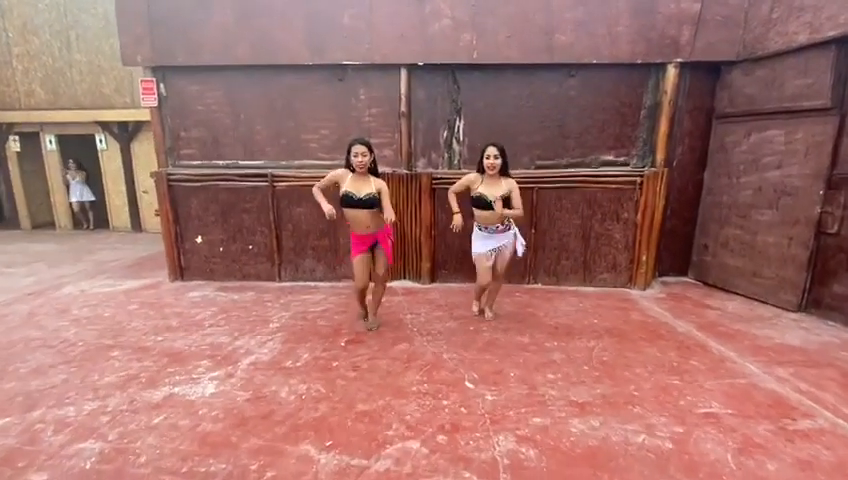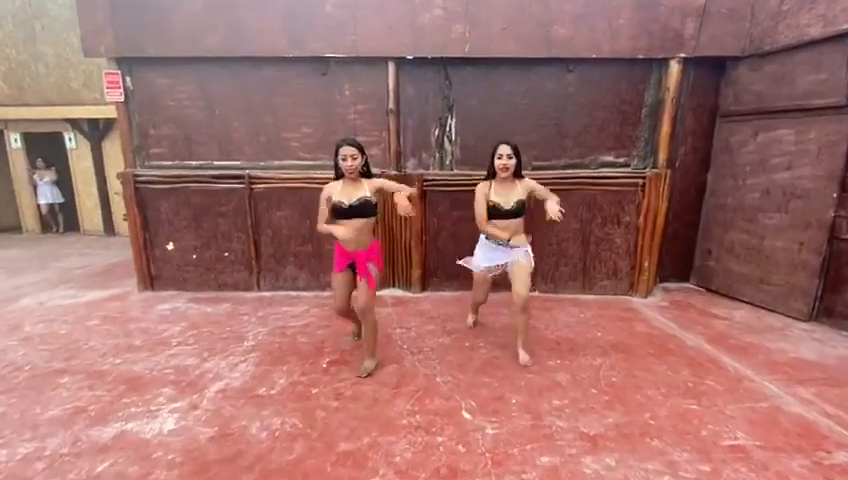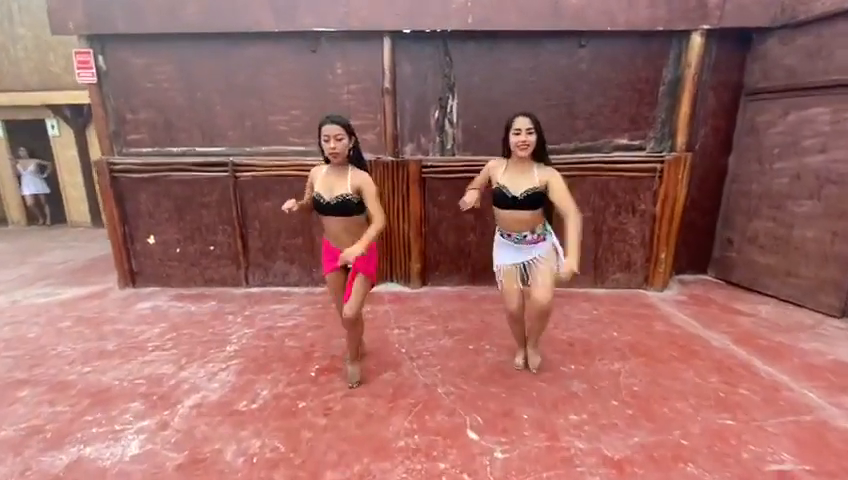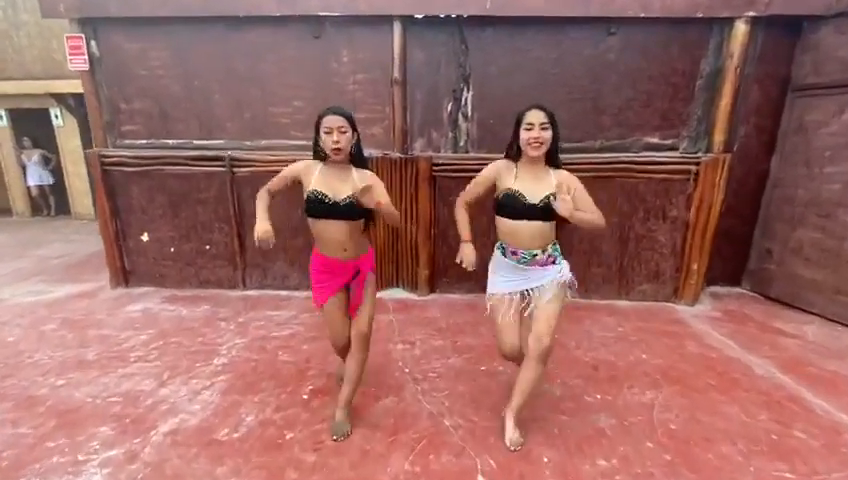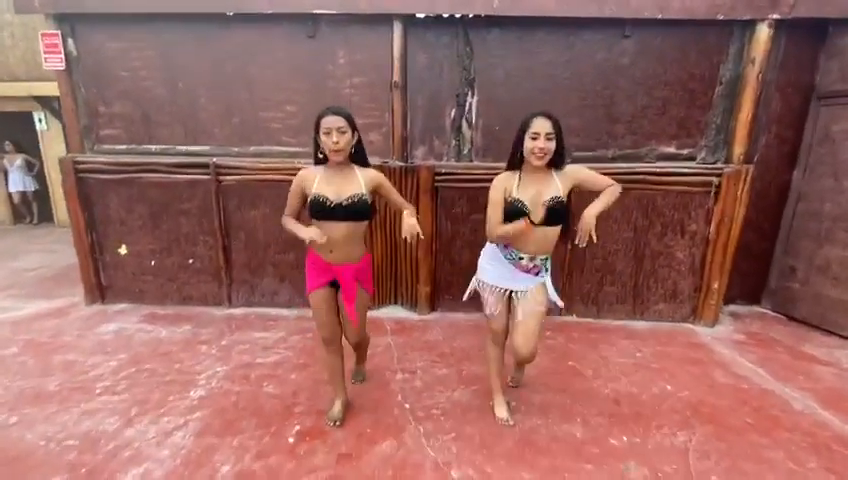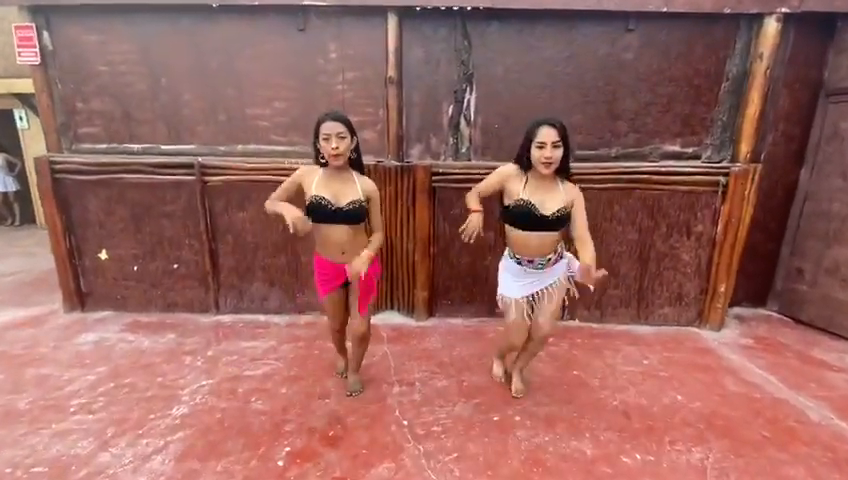
dt=0.5s
person 1, frame 1
left shoulder: (379, 184)
right shoulder: (341, 176)
left elbow: (387, 211)
left wrist: (390, 216)
right wrist: (325, 205)
left hip: (381, 235)
right hip: (359, 238)
left knee: (380, 277)
right knee: (361, 283)
right ankle: (363, 309)
person 1, frame 2
left shoulder: (373, 185)
right shoulder: (330, 189)
left elbow: (409, 190)
right elbow: (320, 226)
left wrist: (403, 196)
right wrist: (336, 229)
left hip: (368, 253)
right hip: (343, 254)
left knee: (364, 306)
right knee: (341, 307)
left ankle: (370, 357)
right ankle: (359, 324)
person 1, frame 3
left shoulder: (361, 179)
right shoulder: (316, 174)
left elbow: (379, 221)
right elbow: (307, 206)
left wrist: (359, 245)
right wrist: (295, 204)
left hip: (361, 252)
right hip: (332, 253)
left knee: (351, 313)
right knee: (342, 311)
left ankle: (354, 360)
right ankle: (355, 348)
person 1, frame 4
left shoulder: (366, 178)
right shoulder: (304, 170)
left elbow: (395, 220)
right elbow: (265, 192)
left wrist: (378, 203)
right wrist: (262, 220)
left hip: (362, 265)
right hip: (325, 266)
left knee: (361, 333)
right knee: (340, 339)
left ankle: (343, 406)
right ankle: (350, 366)
person 1, frame 5
left shoulder: (371, 177)
right shoulder: (307, 177)
left elbow: (405, 208)
right elbow: (287, 218)
left wrist: (410, 220)
right wrist: (303, 231)
left hip: (356, 269)
right hip: (319, 267)
left knee: (355, 335)
right knee: (329, 337)
left ankle: (361, 362)
right ankle: (340, 398)
person 1, frame 6
left shoulder: (366, 186)
right shoulder: (306, 175)
left elbow: (378, 234)
right elbow: (270, 202)
left wrist: (366, 256)
right wrist: (287, 209)
left hip: (362, 266)
right hip: (327, 267)
left knee: (360, 330)
right knee: (337, 327)
left ankle: (354, 369)
right ankle: (342, 356)
person 2, frame 1
left shoulder: (510, 183)
right shoulder: (473, 179)
left elbow: (519, 212)
right elbow: (451, 192)
left wrist: (504, 212)
right wrist: (456, 213)
left hip: (505, 234)
right hip: (482, 235)
left knee: (499, 275)
right knee: (485, 280)
left ankle: (488, 306)
right ankle: (477, 301)
person 2, frame 2
left shoulder: (525, 185)
right shoulder: (484, 188)
left elbow: (551, 197)
right elbow: (482, 224)
left wrist: (551, 202)
right wrist: (511, 237)
left hip: (517, 251)
right hip: (489, 249)
left knee: (522, 299)
right knee: (480, 296)
left ankle: (521, 347)
right ankle: (473, 313)
person 2, frame 3
left shoulder: (546, 174)
right shoulder: (494, 167)
left elbow: (572, 213)
right elbow: (473, 187)
left wrist: (572, 255)
right wrist: (470, 198)
left hip: (541, 245)
right hip: (506, 246)
left knee: (542, 302)
right knee: (513, 309)
left ankle: (533, 346)
right ankle: (521, 347)
person 2, frame 4
left shoulder: (562, 179)
right shoulder: (499, 170)
left elbow: (598, 220)
right elbow: (462, 203)
left wrist: (570, 213)
right wrist: (466, 242)
left hip: (548, 269)
right hip: (506, 269)
left knee: (541, 345)
right knee: (510, 348)
left ankle: (510, 414)
right ankle: (527, 368)
person 2, frame 5
left shoulder: (569, 175)
right shoulder: (504, 181)
left elbow: (613, 187)
right elbow: (493, 234)
left wrist: (593, 208)
right wrist: (527, 223)
left hip: (537, 274)
right hip: (498, 267)
left knee: (523, 349)
right knee: (497, 333)
left ankle: (515, 369)
right ankle: (498, 398)
person 2, frame 6
left shoulder: (571, 193)
right shoulder: (511, 175)
left elbow: (584, 241)
right elbow: (474, 193)
left wrist: (589, 270)
right wrist: (475, 213)
left hip: (555, 270)
right hip: (517, 272)
left knee: (543, 333)
right knee: (516, 341)
left ankle: (517, 369)
right ankle: (499, 357)
